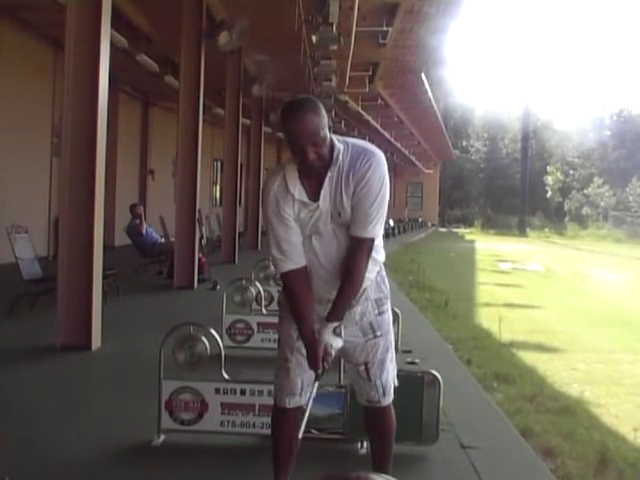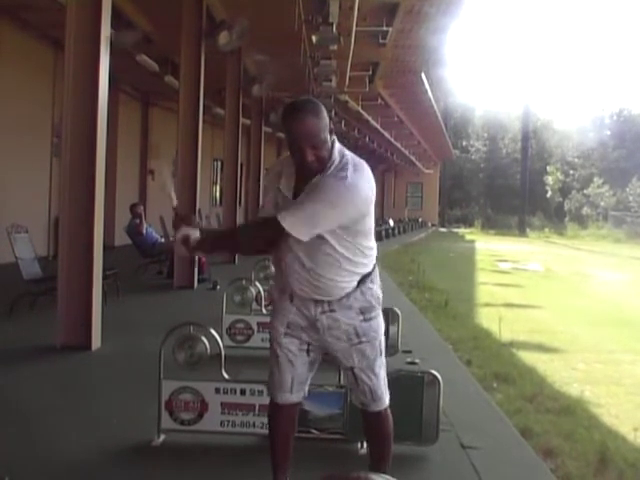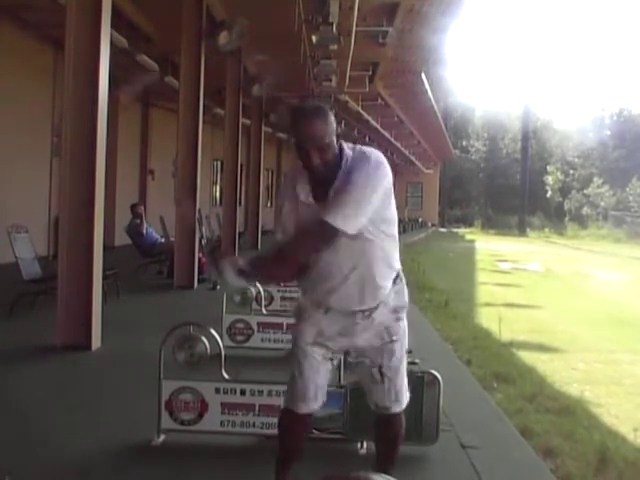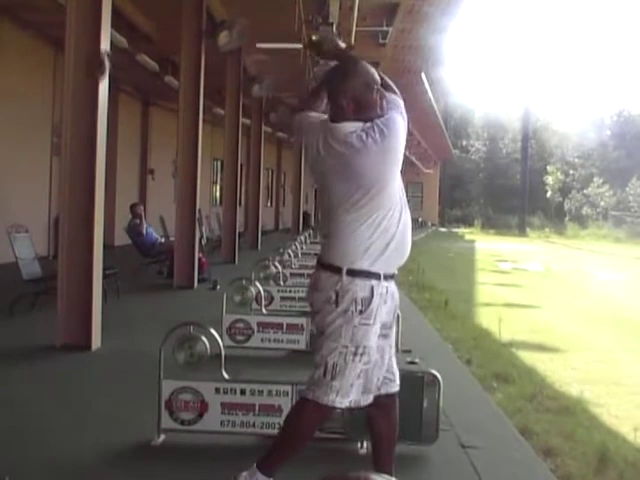
dt=0.5s
person 1, frame 1
left shoulder: (367, 163)
right shoulder: (277, 189)
left elbow: (361, 249)
right elbow: (292, 270)
left wrist: (334, 322)
right wrist: (310, 337)
left hip: (362, 296)
right hip: (305, 300)
left knee: (378, 397)
right knee: (288, 398)
person 1, frame 2
left shoulder: (350, 181)
right shoulder: (283, 171)
left elbow: (272, 238)
right elbow: (265, 234)
left wrist: (205, 242)
right wrist: (209, 239)
left hip: (351, 303)
right hip: (294, 301)
left knee: (373, 400)
right knee: (283, 396)
person 1, frame 3
left shoulder: (370, 167)
right shoulder: (292, 187)
left elbow: (317, 240)
right elbow: (294, 264)
left wrist: (253, 266)
left hip: (379, 307)
right hip: (322, 312)
left knee: (392, 406)
right knee: (301, 406)
person 1, frame 4
left shoulder: (319, 134)
right shoulder: (384, 136)
left elbow: (308, 107)
right elbow: (394, 95)
left wrist: (336, 70)
right wrist: (344, 56)
left hip: (372, 286)
right hip: (354, 287)
left knee: (384, 386)
right knee: (326, 393)
